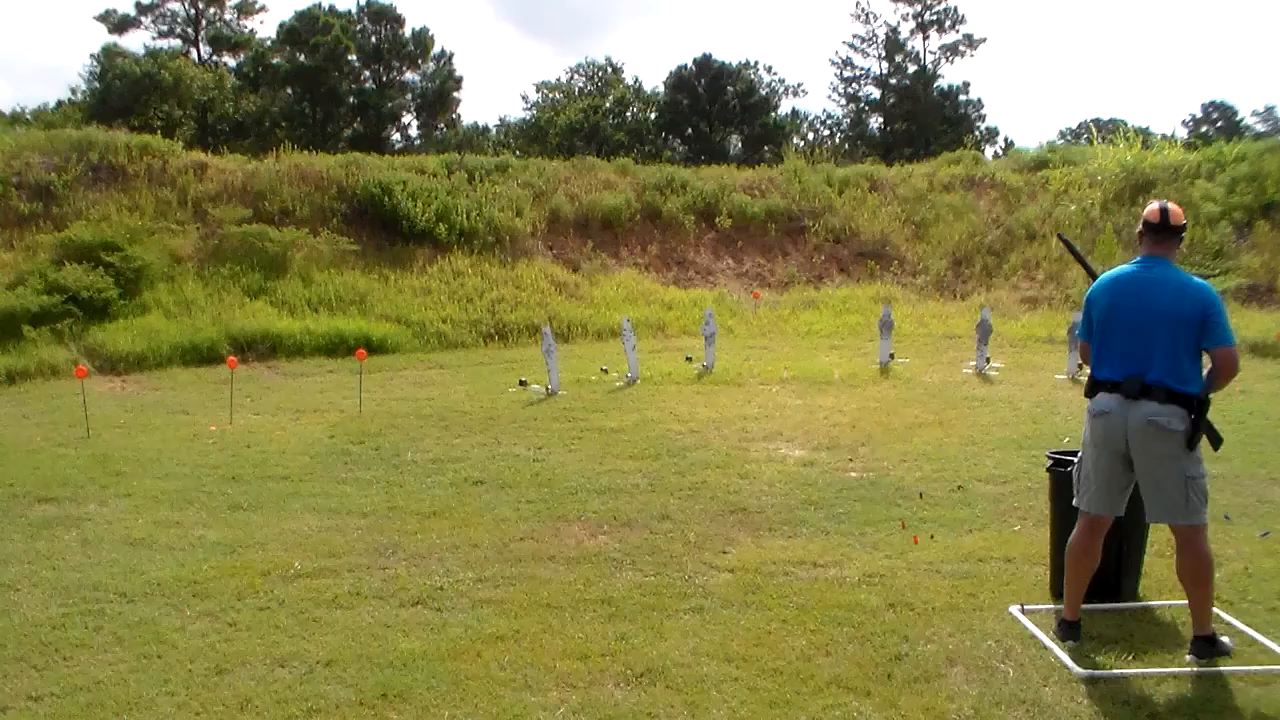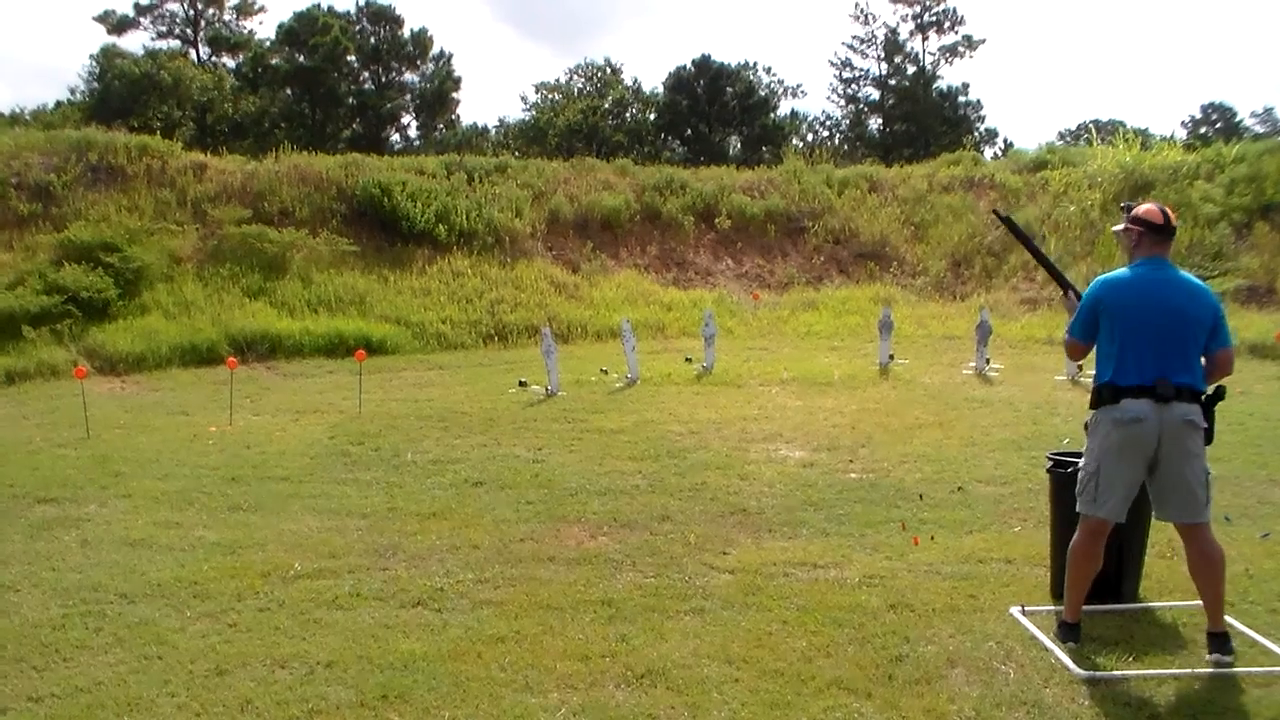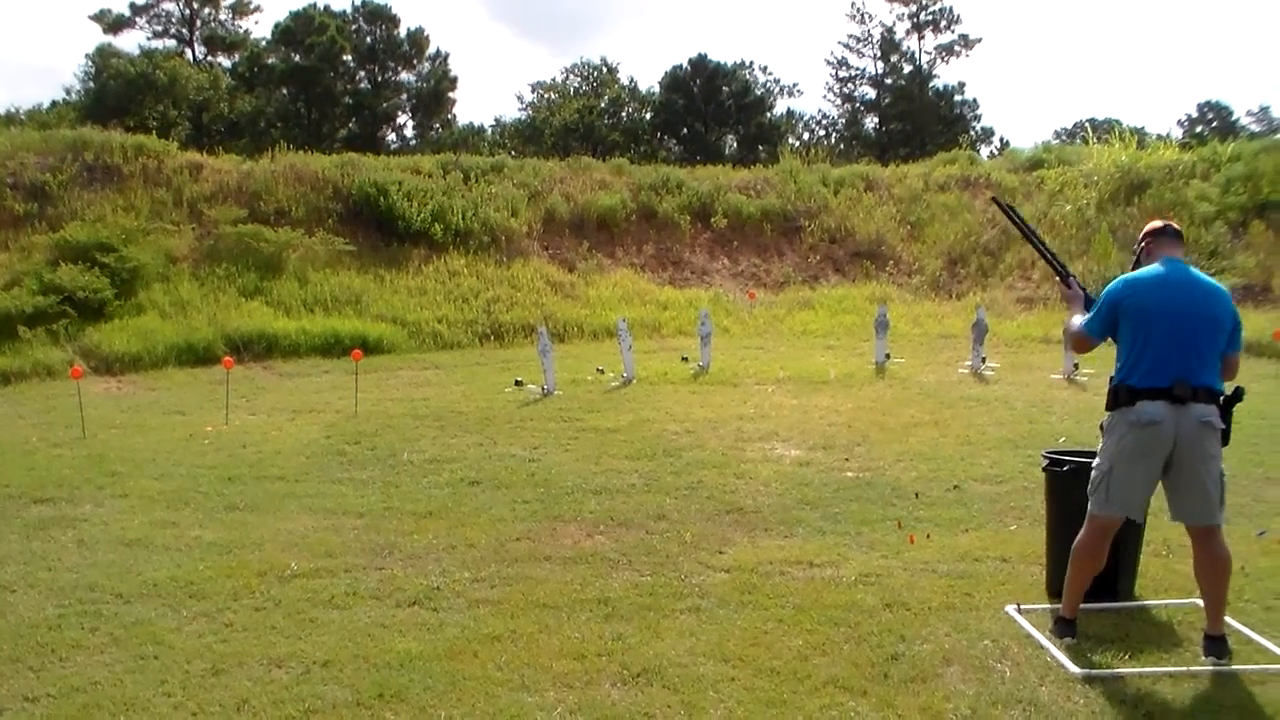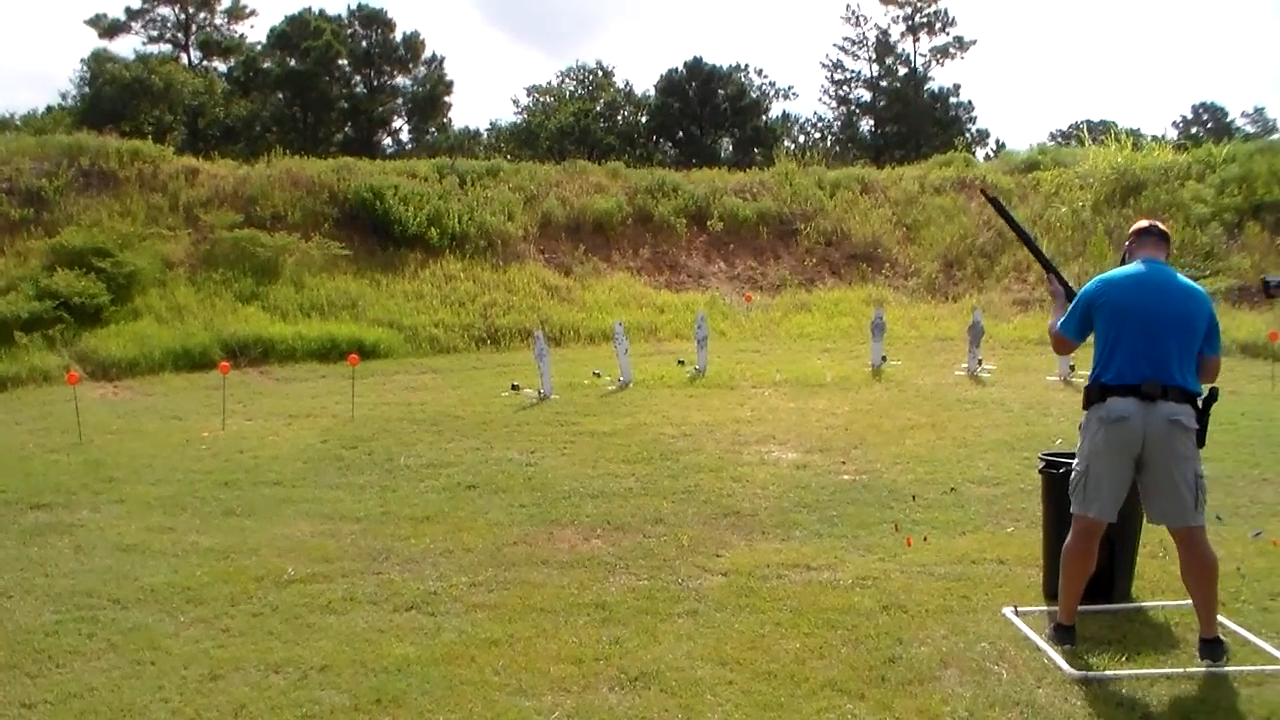
dt=0.5s
person 1, frame 1
left shoulder: (1104, 286)
right shoulder: (1198, 293)
left elbow: (1086, 354)
right elbow: (1228, 364)
right wrist: (1200, 392)
left hip: (1107, 411)
right hip: (1167, 417)
left knee: (1091, 521)
right knee: (1190, 530)
left ankle: (1069, 621)
right ankle: (1203, 637)
person 1, frame 2
left shoulder: (1106, 288)
right shoulder: (1202, 294)
left elbow: (1074, 351)
right elbow: (1223, 365)
left wrist: (1074, 312)
left hip: (1121, 415)
right hip: (1182, 417)
left knee: (1093, 524)
right knee: (1197, 528)
left ankle: (1069, 623)
right ankle: (1218, 636)
person 1, frame 3
left shoulder: (1128, 287)
right shoulder: (1220, 295)
left elbow: (1080, 342)
right elbow: (1230, 367)
left wrist: (1075, 306)
left hip: (1139, 416)
right hip: (1199, 418)
left knee: (1101, 522)
right knee: (1207, 530)
left ankle: (1066, 618)
right ankle: (1215, 636)
person 1, frame 4
left shoulder: (1104, 286)
right shoulder: (1197, 297)
left elbow: (1061, 343)
right elbow: (1209, 370)
left wrist: (1058, 301)
left hip: (1113, 415)
right hip: (1174, 418)
left knee: (1086, 525)
right knee: (1190, 532)
left ankle: (1064, 625)
right ankle: (1210, 638)
